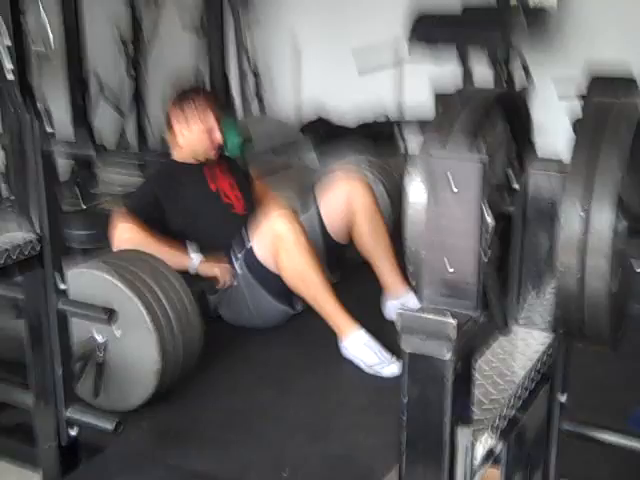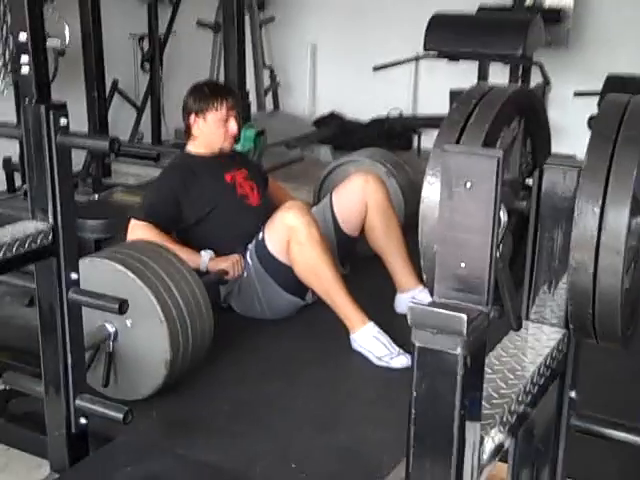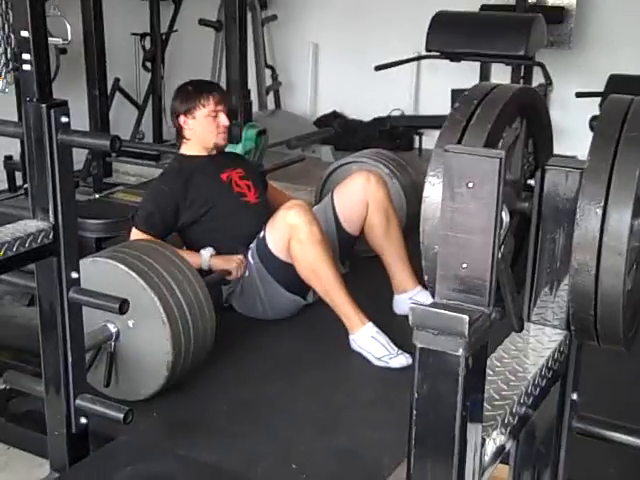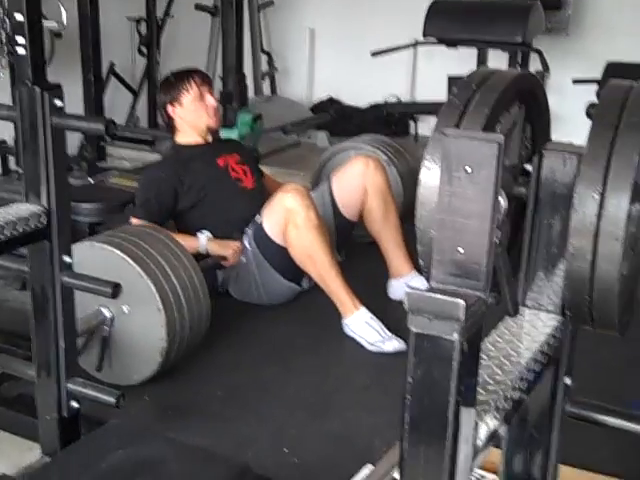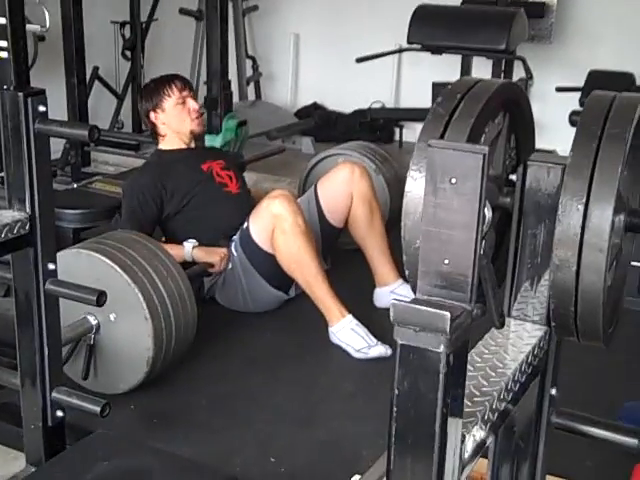
dt=0.2s
person 1, frame 1
left shoulder: (220, 162)
right shoulder: (160, 187)
left elbow: (255, 187)
right elbow: (123, 237)
left wrist: (294, 229)
right wrist: (197, 262)
left hip: (282, 261)
left knee: (350, 187)
right knee: (280, 222)
left ankle: (399, 296)
right ankle: (351, 336)
person 1, frame 2
left shoulder: (235, 159)
right shoulder: (175, 180)
right elbow: (137, 238)
left wrist: (312, 222)
right wrist: (205, 261)
left hip: (294, 257)
right hip: (249, 280)
left knee: (364, 185)
right knee: (294, 216)
left ankle: (410, 292)
right ankle: (361, 330)
person 1, frame 3
left shoulder: (234, 161)
right shoulder: (171, 183)
left wrist: (313, 221)
right wrist: (208, 260)
left hip: (295, 256)
right hip: (251, 280)
left knee: (365, 184)
right knee: (295, 215)
left ankle: (408, 293)
right ankle: (360, 330)
person 1, frame 4
left shoulder: (232, 148)
right shoulder: (165, 173)
left wrist: (313, 204)
right wrist: (206, 243)
left hip: (293, 244)
right hip: (247, 266)
left knee: (364, 169)
right knee: (292, 198)
left ankle: (403, 279)
right ankle: (354, 317)
person 1, frame 5
left shoulder: (216, 155)
right shoulder: (150, 178)
left wrist: (298, 214)
right wrist: (192, 251)
left hip: (281, 251)
right hip: (233, 272)
left knee: (350, 175)
right knee: (279, 204)
left ankle: (389, 287)
right ankle: (340, 323)
